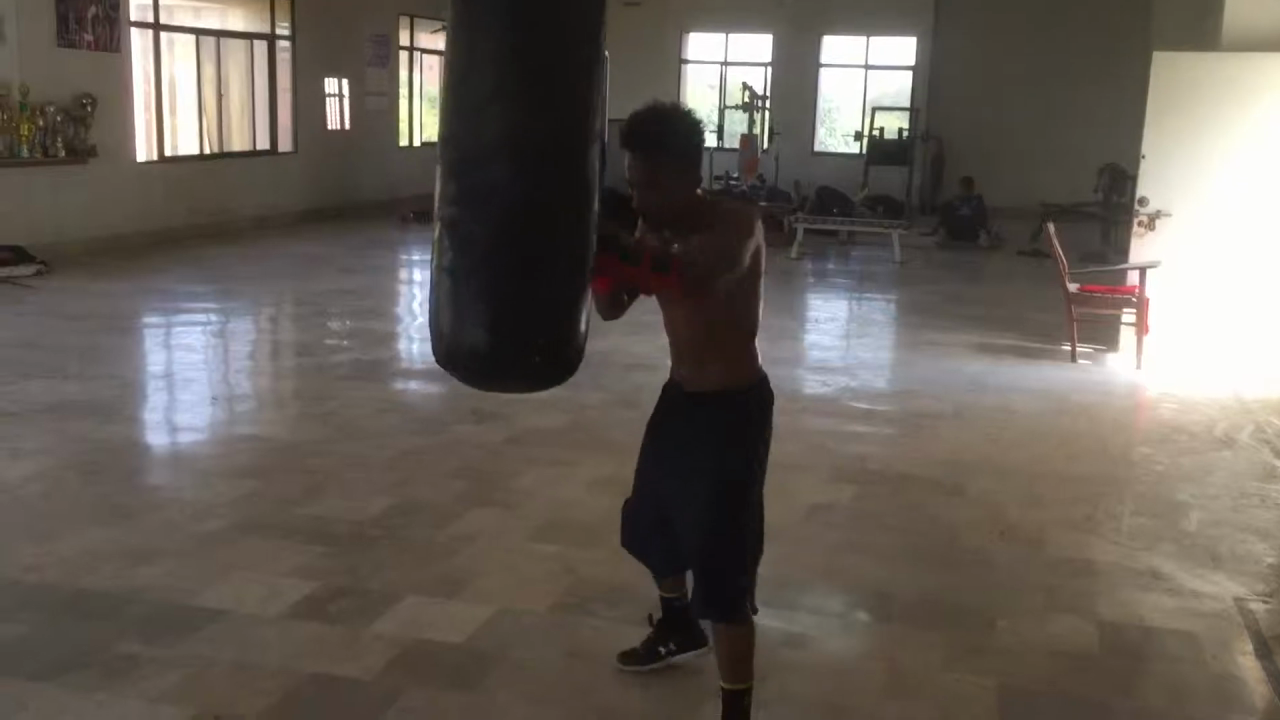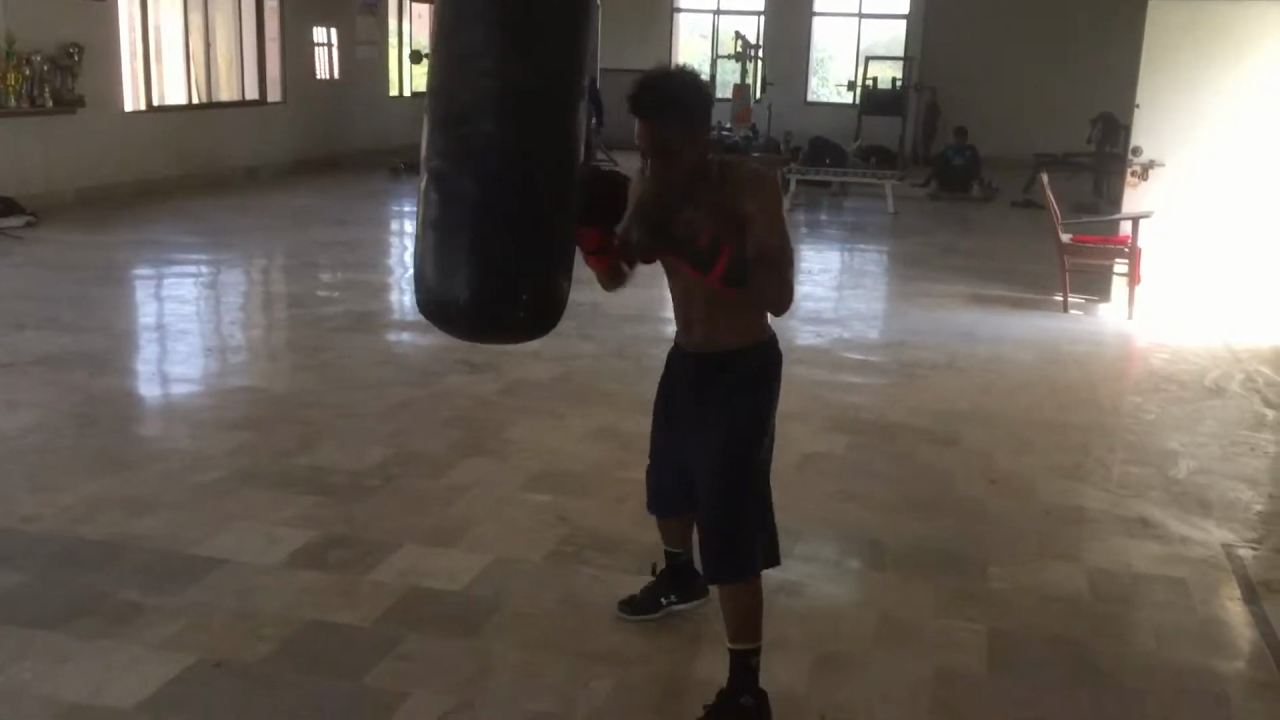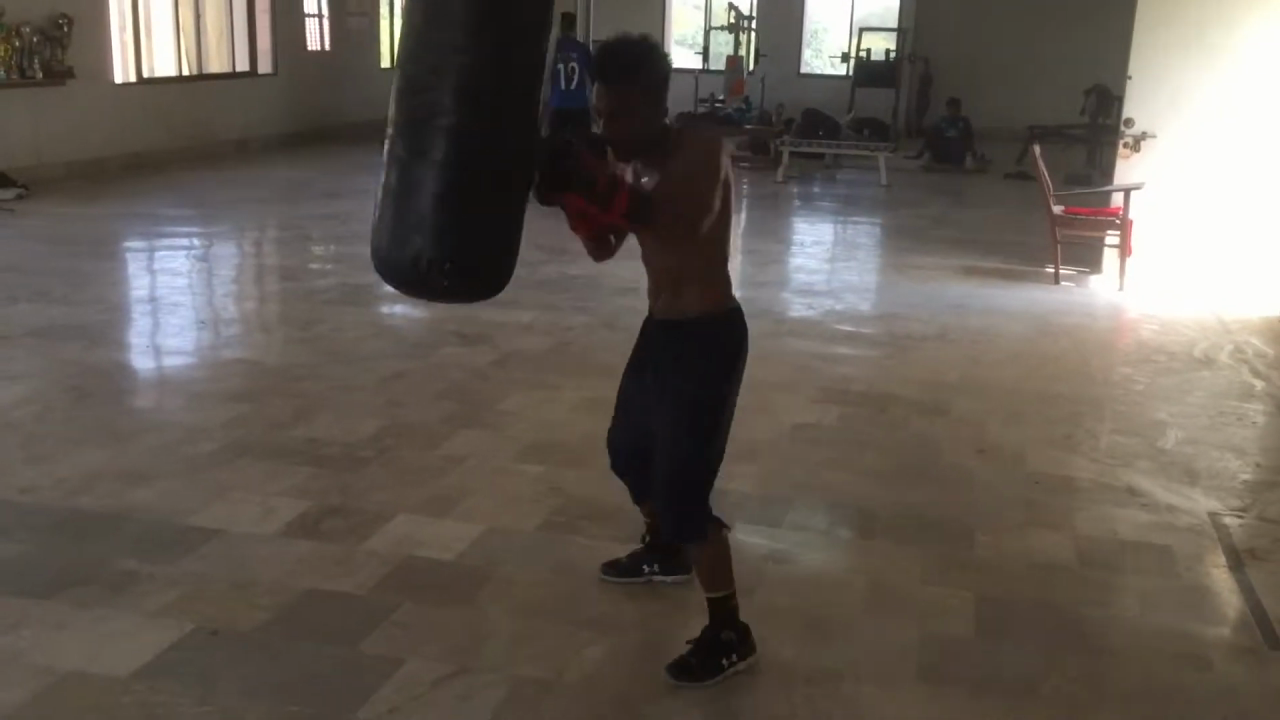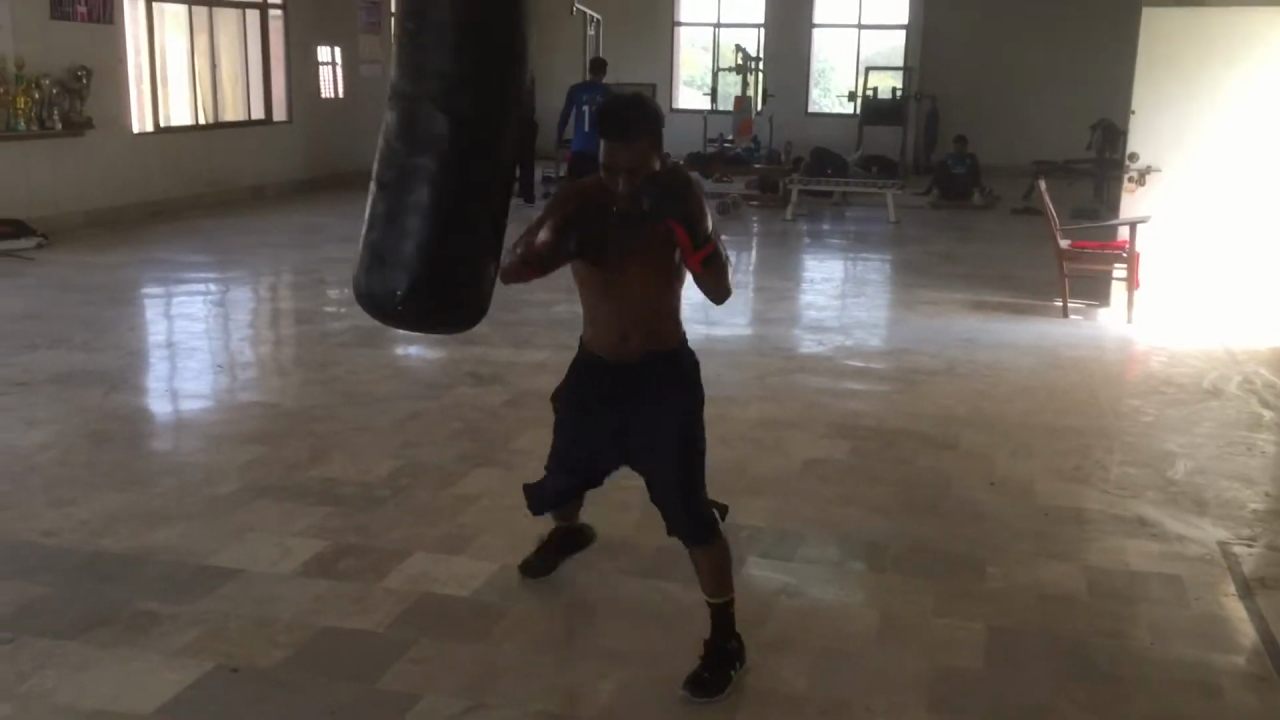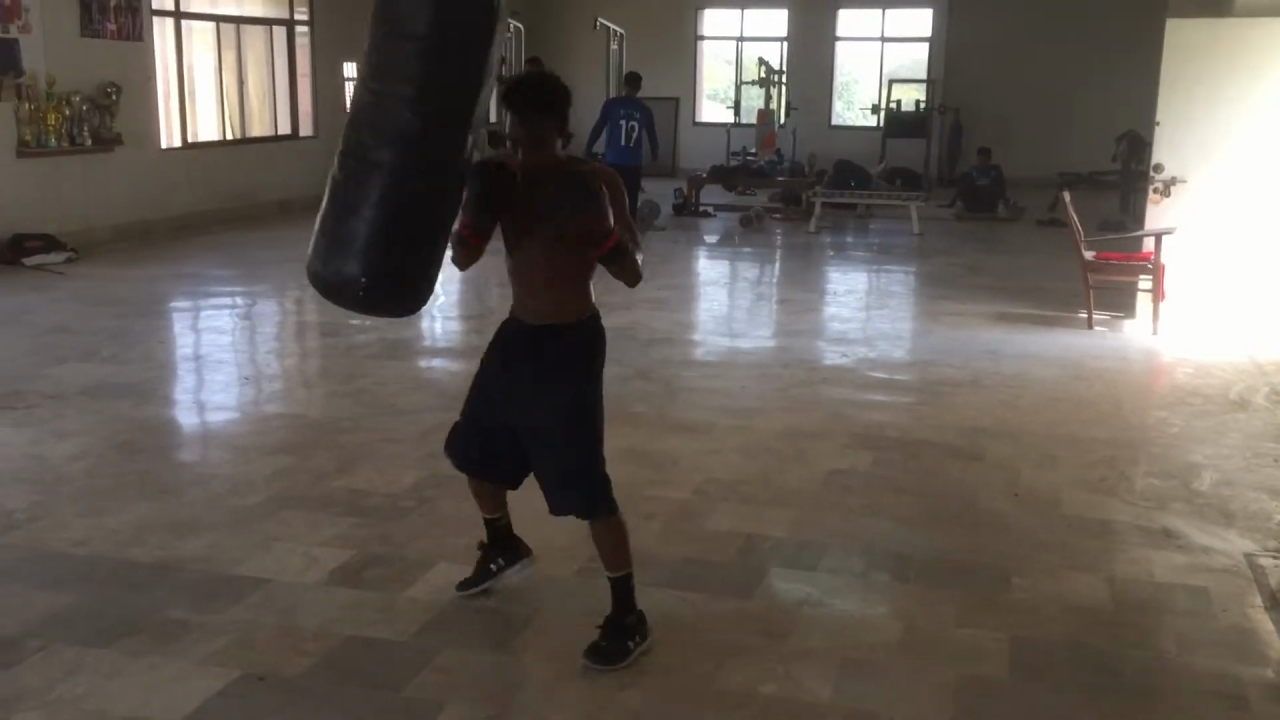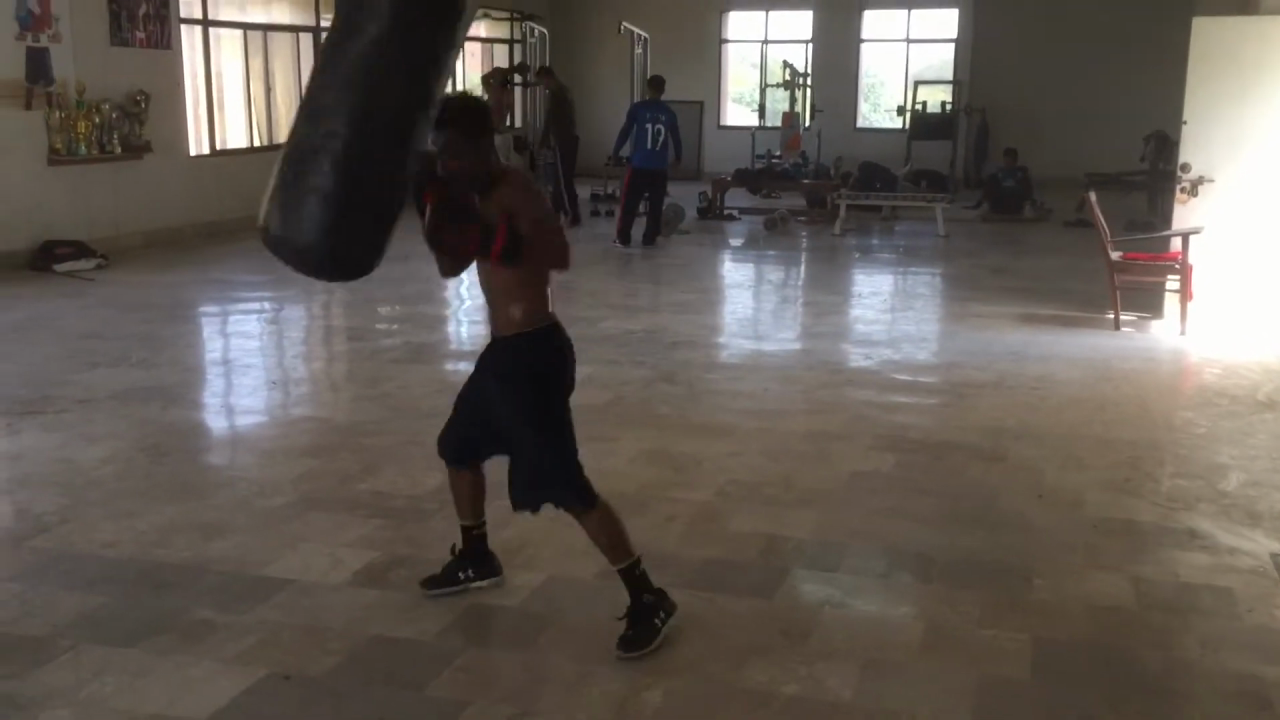
dt=0.5s
person 1, frame 1
left shoulder: (735, 223)
right shoulder: (652, 225)
left elbow: (710, 286)
right elbow: (610, 309)
left wrist: (629, 252)
left hip: (734, 410)
right hip: (679, 398)
left knee: (720, 571)
right knee: (648, 522)
right ankle: (675, 628)
person 1, frame 2
left shoulder: (752, 188)
right shoulder: (650, 184)
left elbow: (778, 297)
right elbow: (612, 279)
left wrist: (701, 244)
right wrist: (595, 238)
left hip: (745, 370)
right hip: (685, 360)
left knee: (730, 530)
right knee: (667, 481)
right ankle: (679, 577)
person 1, frame 3
left shoulder: (702, 151)
right shoulder: (622, 158)
left elbow: (683, 229)
right elbow: (602, 248)
left wrist: (589, 185)
right wrist: (570, 187)
left hip: (709, 338)
right hip: (661, 328)
left knee: (683, 490)
right knee: (633, 450)
left ankle: (728, 633)
right ankle: (663, 549)
person 1, frame 4
left shoulder: (685, 207)
right shoulder: (578, 201)
left elbow: (719, 291)
right elbow: (509, 270)
left wrist: (688, 231)
right wrist: (566, 245)
left hip: (665, 372)
right hip: (594, 371)
left knee: (688, 510)
right knee: (560, 481)
left ankle: (724, 640)
right ankle: (567, 532)
person 1, frame 5
left shoulder: (596, 182)
right shoulder: (501, 177)
left elbow: (632, 275)
right elbow: (462, 260)
left wrist: (600, 229)
right wrist: (477, 210)
left hip: (572, 343)
right hip: (516, 335)
left knee: (585, 485)
right knee: (473, 450)
left ankle: (627, 616)
right ankle: (503, 544)
person 1, frame 6
left shoulder: (516, 193)
right shoulder: (471, 195)
left elbow: (557, 256)
right elbow: (451, 267)
left wrist: (482, 233)
right wrist: (437, 212)
left hip: (536, 352)
right hip: (504, 347)
left knee: (565, 484)
right knee: (459, 447)
left ankle: (648, 599)
right ankle: (476, 557)
